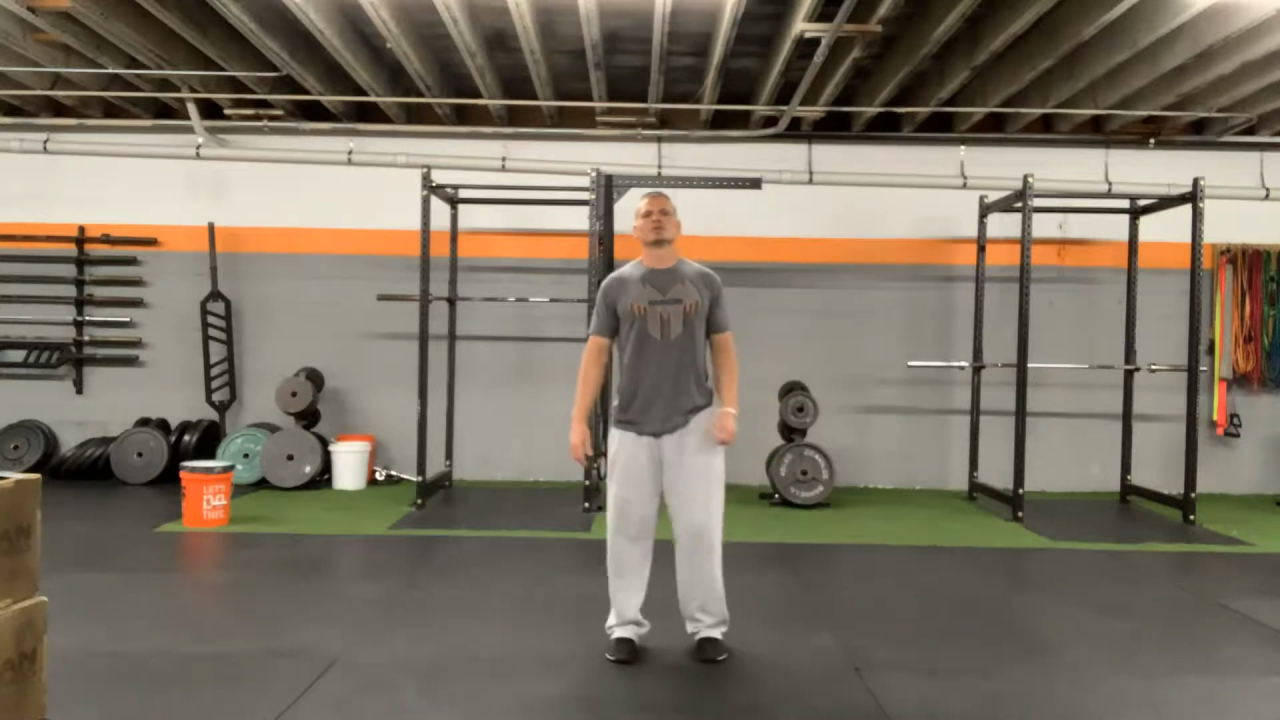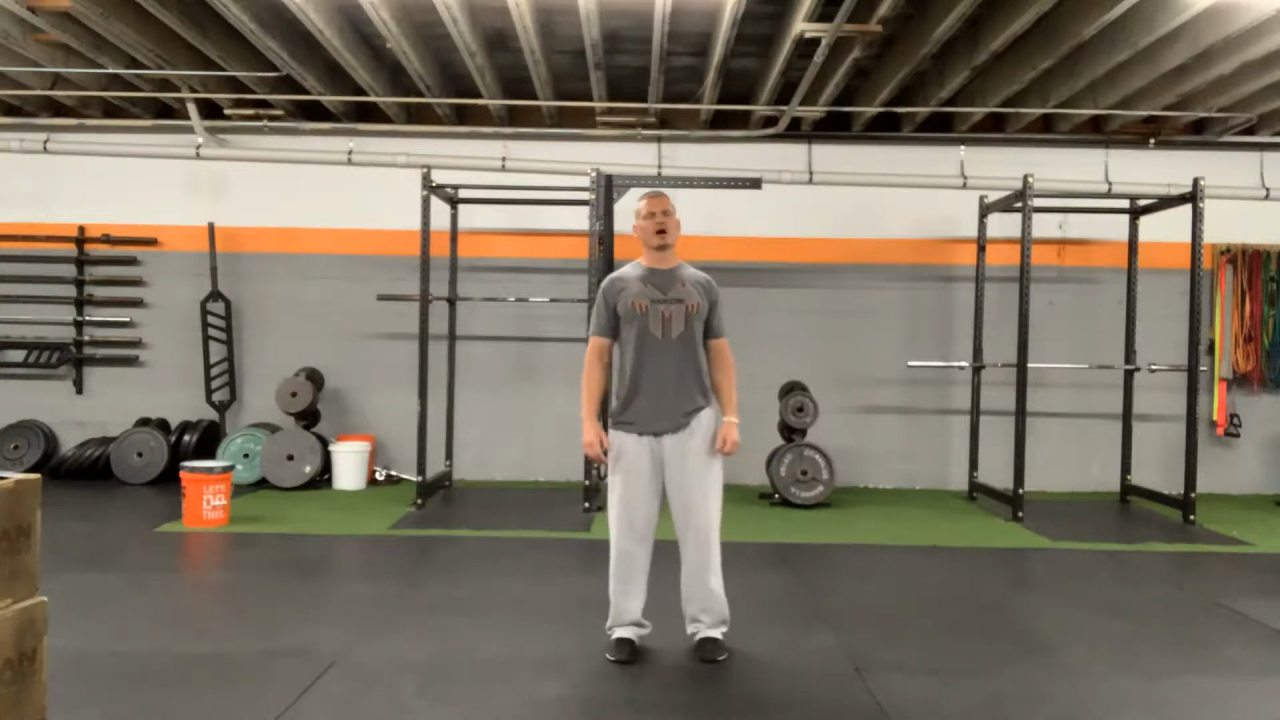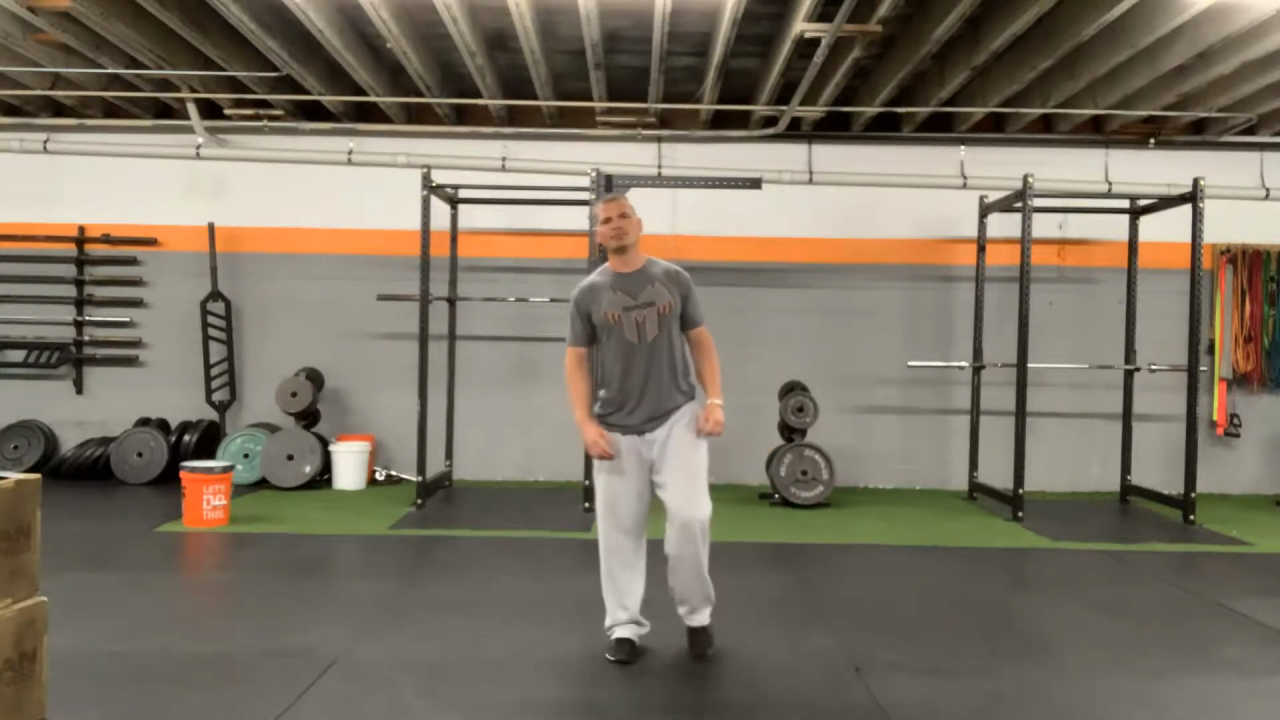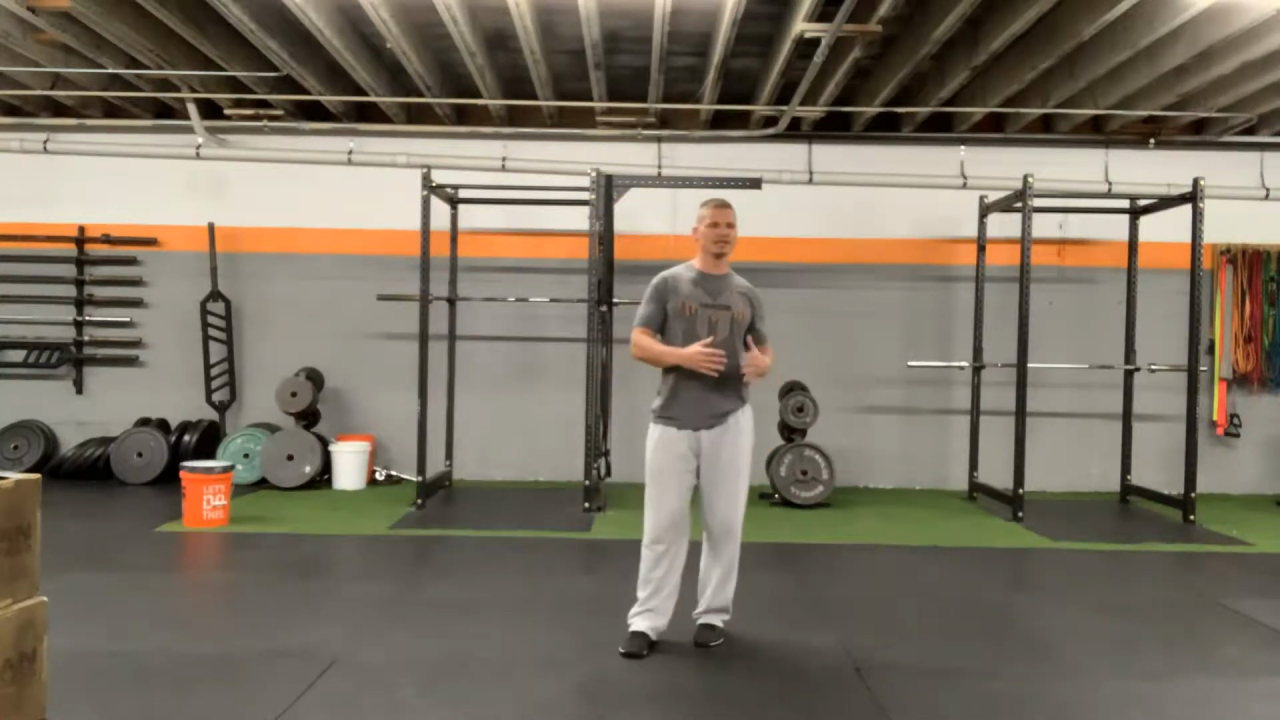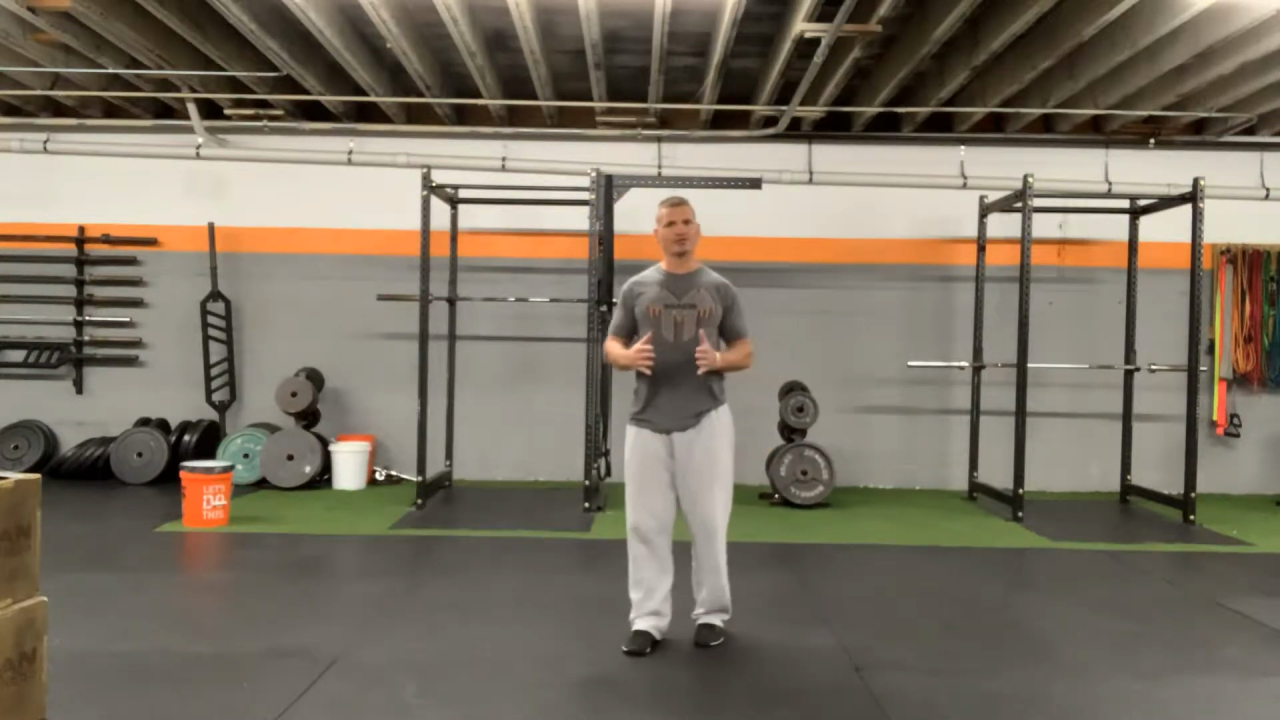
dt=1s
person 1, frame 1
left shoulder: (705, 281)
right shoulder: (617, 284)
left elbow: (724, 349)
right elbow: (596, 353)
left wrist: (728, 408)
right wrist: (579, 420)
left hip: (694, 426)
right hip: (632, 428)
left knee: (700, 531)
right knee: (629, 530)
left ankle: (707, 626)
right ankle: (625, 626)
person 1, frame 2
left shoulder: (703, 286)
right shoulder: (616, 285)
left elbow: (719, 355)
right elbow: (597, 355)
left wrist: (730, 417)
right wrist: (590, 421)
left hip: (695, 425)
right hip: (631, 429)
left knee: (700, 530)
right knee: (629, 531)
left ankle: (708, 626)
right ankle: (625, 626)
person 1, frame 3
left shoulder: (674, 279)
right shoulder: (588, 293)
left elbow: (700, 341)
right elbow: (576, 361)
left wrist: (714, 399)
right wrist: (585, 423)
left hip: (678, 417)
right hip: (617, 428)
left knee: (690, 514)
right knee: (620, 529)
left ankle: (696, 612)
right ankle: (624, 625)
person 1, frame 4
left shoulder: (747, 294)
right shoulder: (667, 283)
left elbow: (762, 353)
right elbow: (639, 344)
left wrist: (762, 364)
right wrist: (685, 356)
left hip: (730, 421)
right hip: (672, 422)
left knee: (724, 524)
right knee: (664, 525)
left ankle: (713, 614)
right ankle: (647, 620)
person 1, frame 5
left shoulder: (720, 288)
right shoulder: (636, 287)
left elbow: (744, 353)
right elbow: (611, 345)
left wrist: (717, 359)
right wrist: (628, 357)
left hip: (706, 422)
right hip: (648, 424)
left knee: (709, 523)
right knee: (647, 525)
left ankle: (712, 614)
right ankle: (649, 619)
